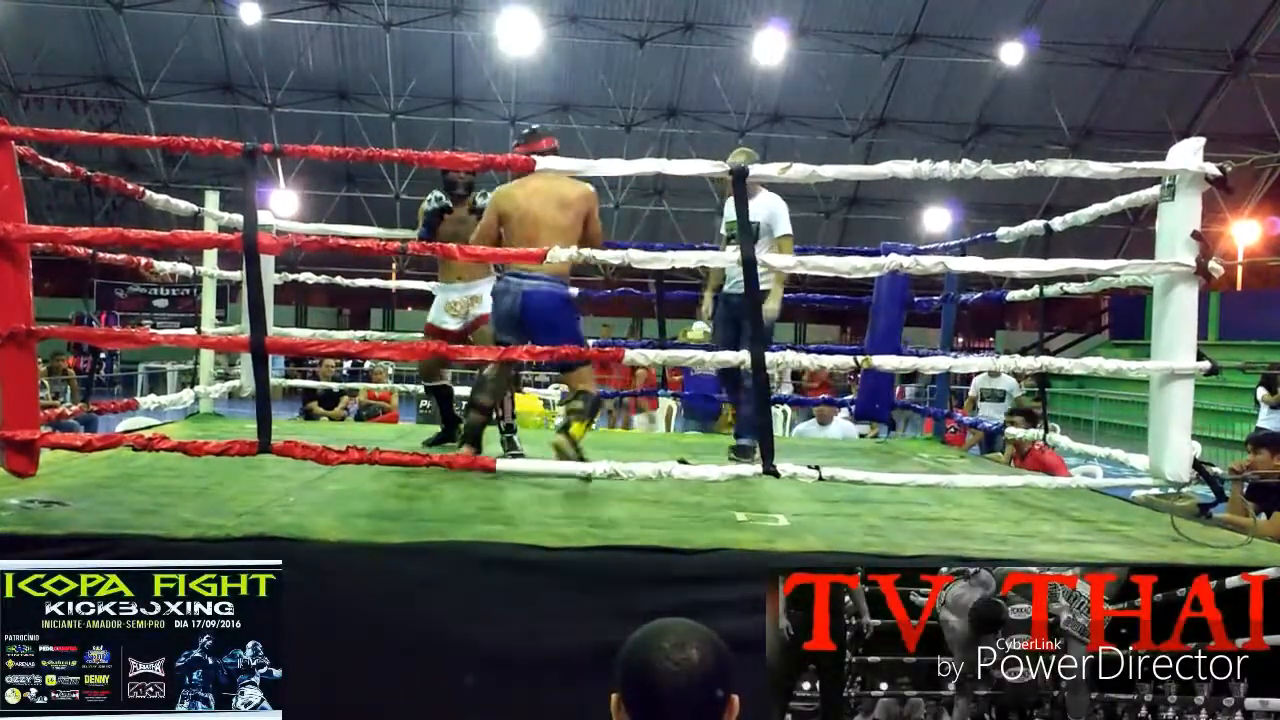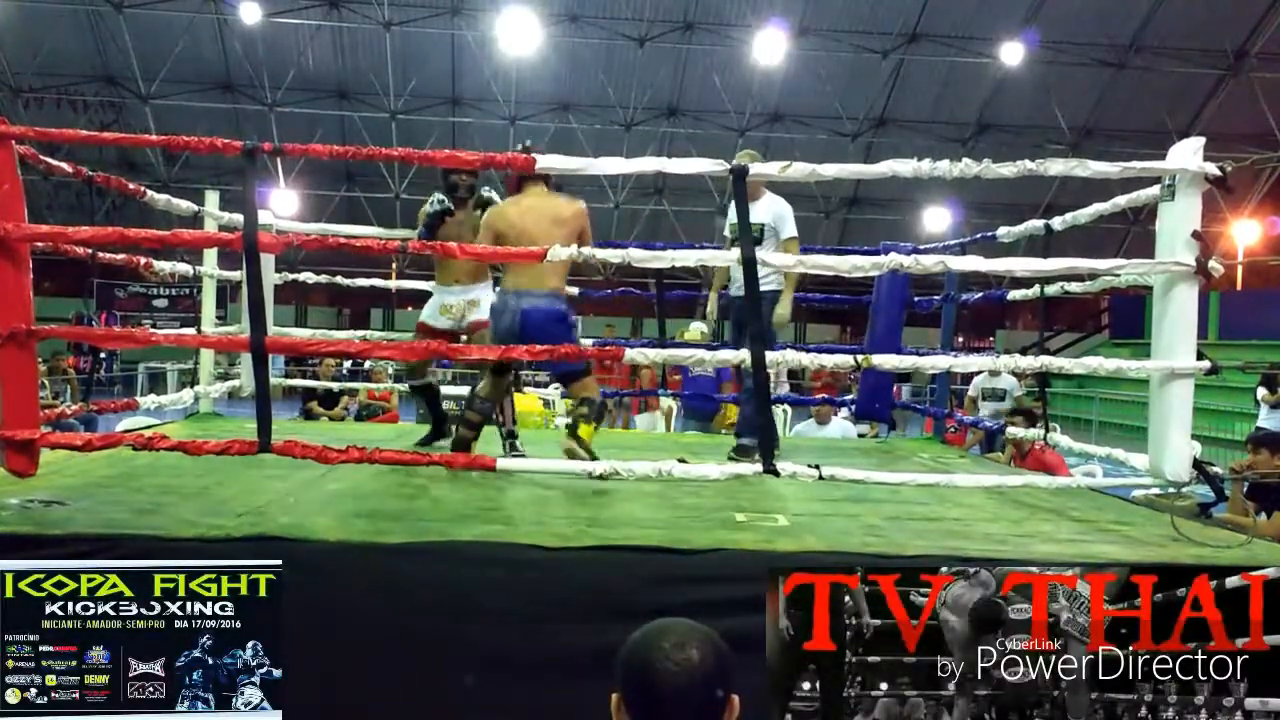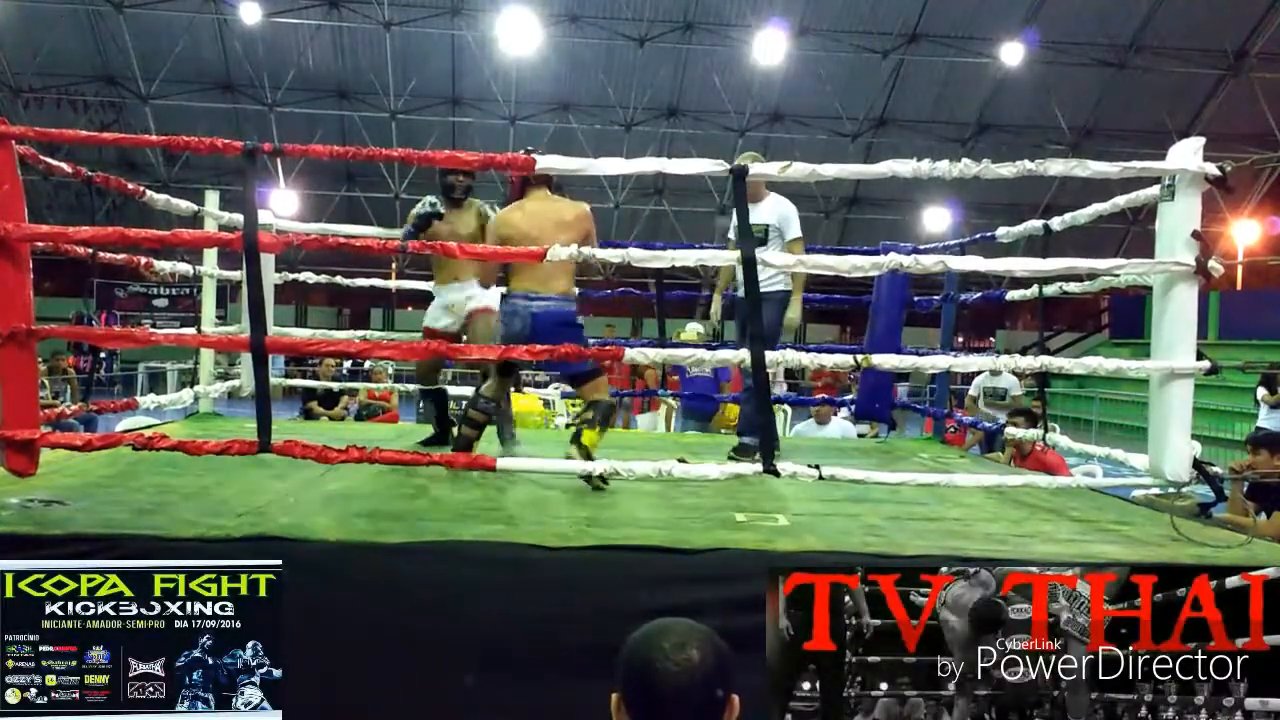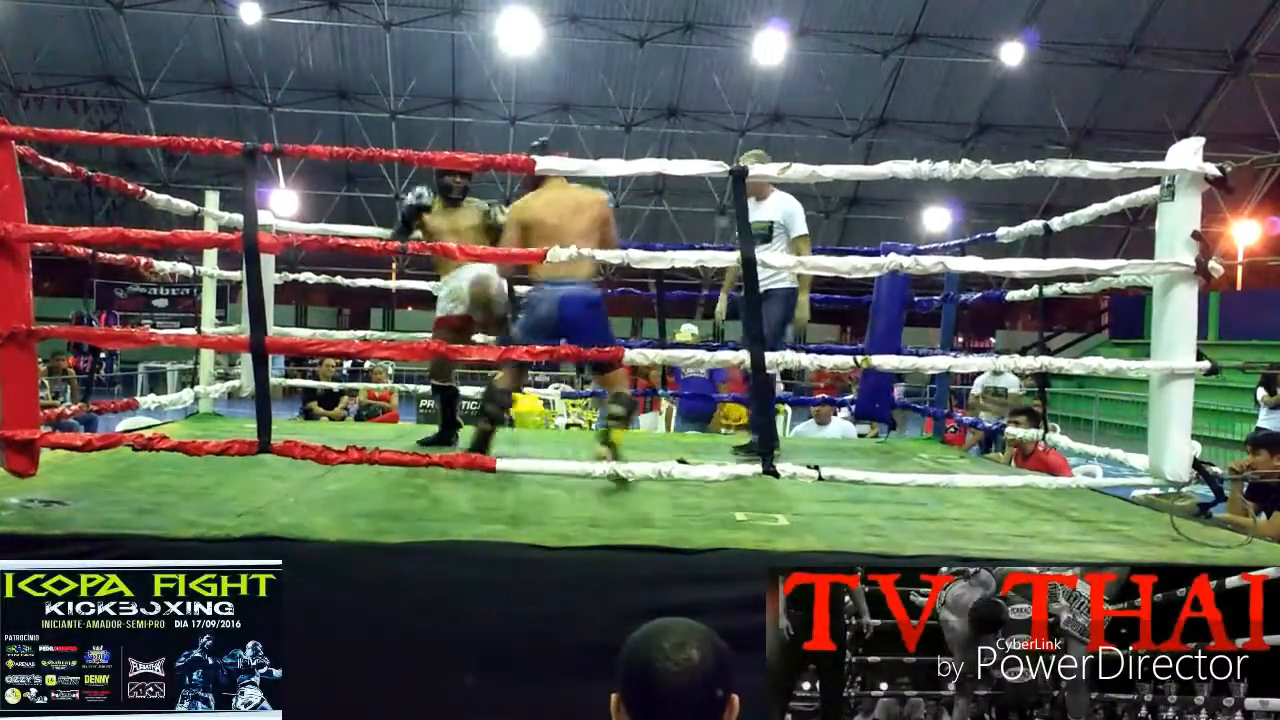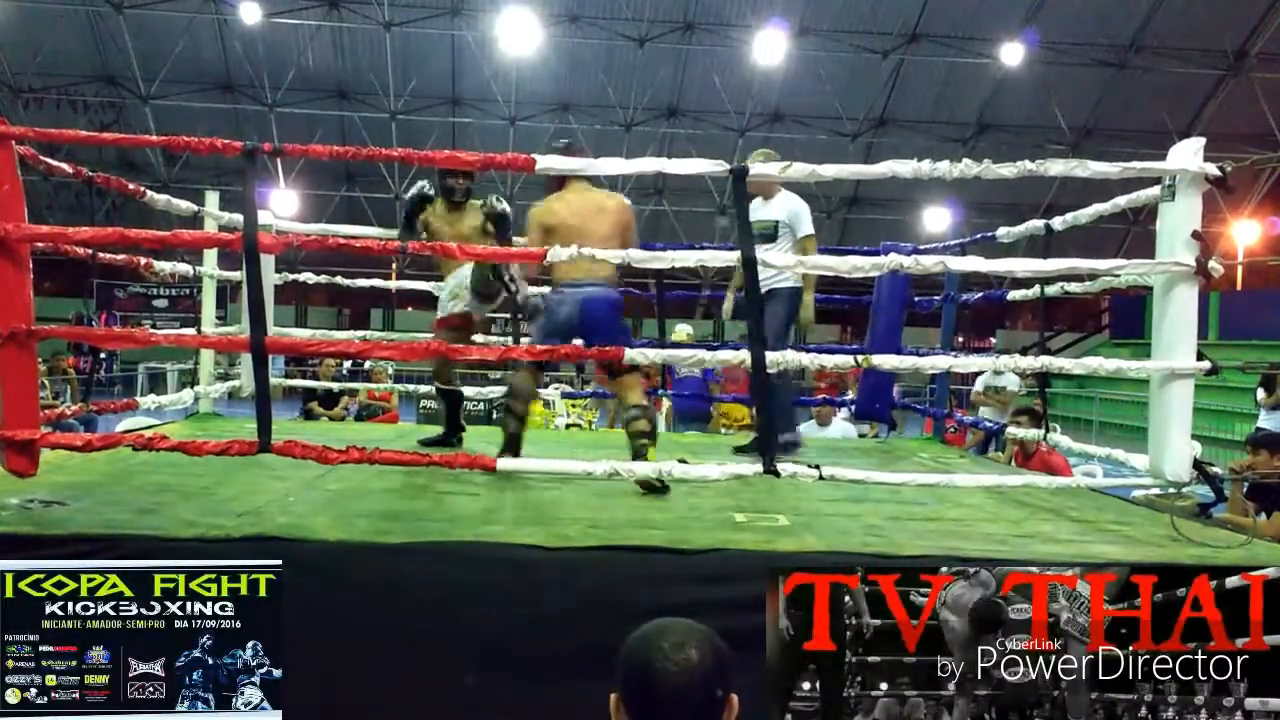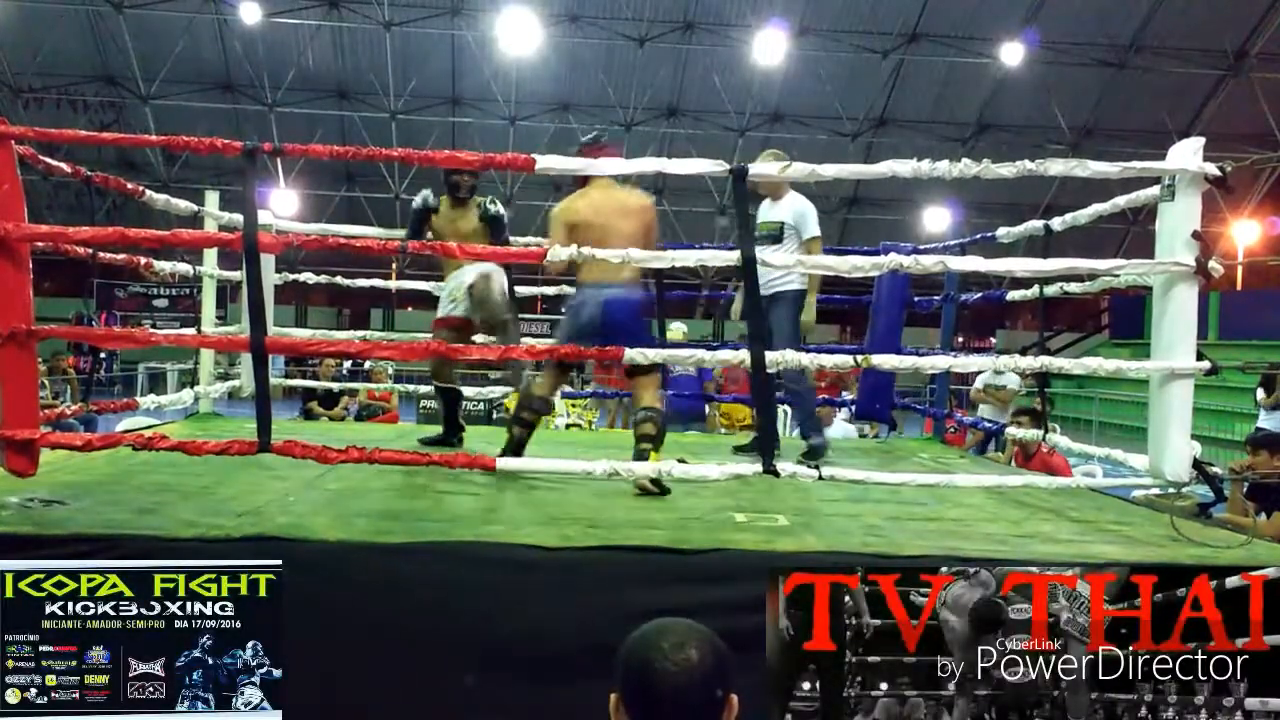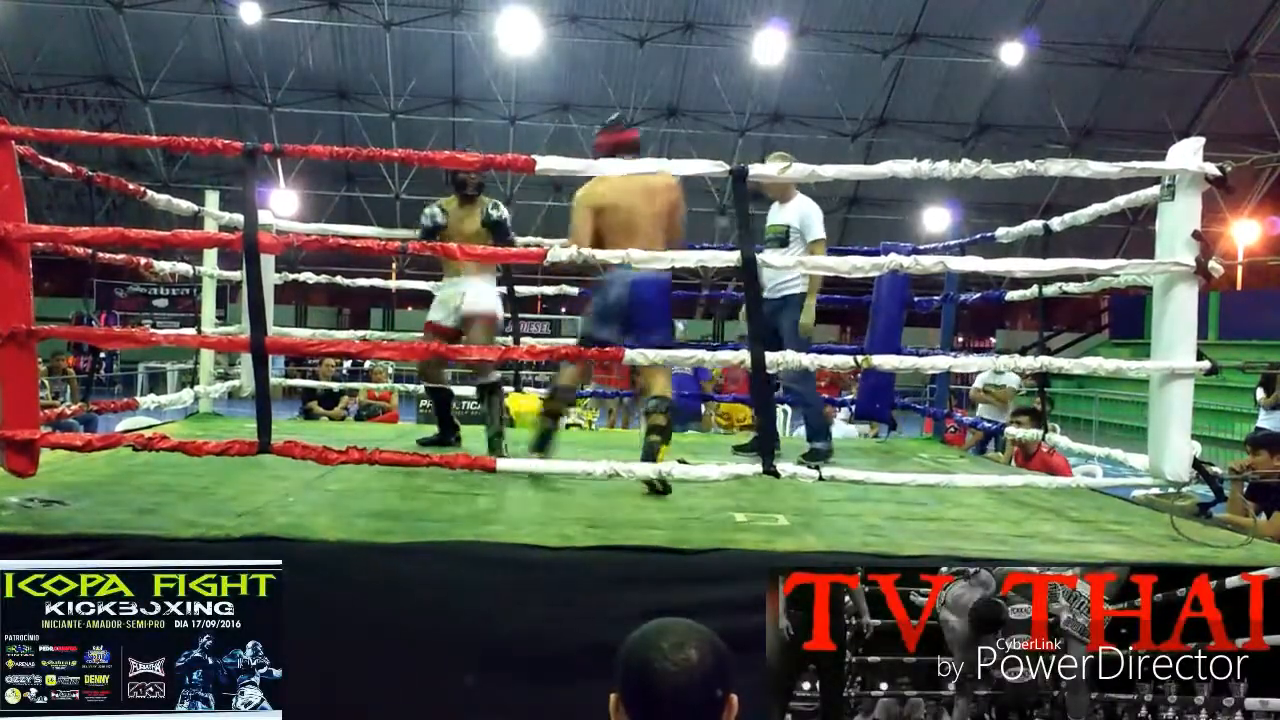
dt=0.1s
person 1, frame 1
left shoulder: (504, 195)
right shoulder: (583, 193)
left elbow: (477, 248)
right elbow: (594, 245)
left hip: (509, 289)
right hip: (550, 294)
left knee: (501, 365)
right knee: (583, 381)
left ankle: (469, 443)
right ankle: (569, 437)
person 1, frame 2
left shoulder: (498, 214)
right shoulder: (576, 210)
left hip: (508, 307)
right hip: (550, 311)
left knee: (496, 379)
right knee: (589, 391)
left ankle: (460, 448)
right ankle: (578, 438)
person 1, frame 3
left shoulder: (503, 219)
right shoulder: (580, 213)
left hip: (517, 310)
right hip: (558, 314)
left knee: (499, 380)
right knee: (598, 393)
left ankle: (461, 451)
right ankle: (581, 446)
person 1, frame 4
left shoulder: (522, 208)
right shoulder: (598, 200)
left elbow: (506, 264)
right elbow: (610, 249)
left hip: (542, 298)
right hip: (583, 299)
left knee: (511, 371)
right knee: (617, 381)
left ankle: (479, 447)
right ankle: (609, 444)
person 1, frame 5
left shoulder: (544, 211)
right shoulder: (620, 204)
right elbow: (630, 254)
left hip: (562, 300)
right hip: (604, 301)
left knee: (527, 371)
right knee: (632, 388)
left ankle: (509, 452)
right ankle: (643, 464)
person 1, frame 6
left shoulder: (567, 209)
right shoulder: (644, 203)
left elbow: (554, 267)
right elbow: (651, 252)
left hip: (588, 301)
right hip: (630, 301)
left knee: (549, 377)
right knee: (648, 390)
left ankle: (512, 451)
person 1, frame 7
left shoulder: (590, 191)
right shoulder: (669, 183)
left elbow: (579, 250)
right elbow: (675, 238)
left hip: (614, 283)
right hip: (654, 283)
left knee: (578, 363)
right knee: (657, 376)
left ankle: (541, 445)
right ankle: (652, 464)
person 2, frame 1
left shoulder: (773, 205)
right shoulder: (730, 203)
left elbow: (786, 255)
left wrist: (775, 296)
right wrist: (709, 293)
left hip: (759, 296)
right hip: (730, 295)
left knee: (752, 371)
right knee: (726, 365)
left ankle: (747, 439)
right ankle: (746, 433)
person 2, frame 2
left shoulder: (778, 207)
right shoulder: (735, 207)
left elbow: (793, 257)
left wrist: (786, 299)
right wrist: (713, 294)
left hip: (767, 296)
right hip: (738, 296)
left knee: (754, 370)
right knee: (745, 369)
left ankle: (747, 439)
right ankle: (765, 435)
person 2, frame 3
left shoulder: (782, 208)
left elbow: (798, 257)
left wrist: (796, 303)
right wrist: (717, 296)
left hip: (773, 296)
right hip: (745, 297)
left knee: (755, 370)
right knee: (752, 370)
left ankle: (749, 438)
right ankle: (765, 436)
person 2, frame 4
left shoulder: (787, 205)
right shoulder: (746, 207)
left elbow: (804, 254)
left wrist: (803, 299)
right wrist: (724, 294)
left hip: (779, 293)
left ankle: (763, 435)
right ankle: (763, 436)
person 2, frame 5
left shoulder: (793, 205)
right shoulder: (754, 207)
left elbow: (810, 254)
left wrist: (808, 299)
right wrist: (731, 293)
left hip: (784, 292)
right hip: (757, 293)
left ankle: (787, 434)
person 2, frame 6
left shoulder: (800, 205)
right shoulder: (763, 207)
left elbow: (815, 256)
left wrist: (810, 302)
right wrist: (740, 295)
left hip: (789, 296)
right hip: (763, 297)
left knee: (789, 368)
left ankle: (815, 438)
person 2, frame 7
left shoulder: (807, 209)
right shoulder: (773, 210)
left elbow: (818, 259)
left wrist: (810, 305)
left hip: (794, 299)
right hip: (770, 300)
left knee: (796, 372)
left ankle: (820, 442)
person 3, frame 1
left shoulder: (484, 205)
right shoulder: (431, 207)
right wrist: (431, 221)
left hip: (482, 292)
right hip: (447, 295)
right knee: (428, 368)
left ankle: (509, 436)
right ankle: (450, 427)
person 3, frame 2
left shoulder: (485, 209)
right shoulder: (435, 210)
left wrist: (495, 210)
right wrist: (431, 223)
left hip: (478, 296)
right hip: (444, 299)
right knee: (415, 366)
left ankle: (511, 440)
right ankle: (440, 426)
person 3, frame 3
left shoulder: (479, 210)
right shoulder: (426, 210)
right wrist: (419, 223)
left hip: (478, 291)
right hip: (444, 299)
right knee: (426, 371)
left ankle: (505, 428)
right ankle: (443, 431)
person 3, frame 4
left shoulder: (479, 208)
right shoulder: (423, 209)
right elbow: (399, 242)
left wrist: (501, 230)
right wrist: (407, 216)
left hip: (479, 274)
right hip: (450, 289)
left knee: (483, 295)
right knee: (440, 366)
right ankle: (448, 429)
person 3, frame 5
left shoulder: (483, 210)
right shoulder: (428, 210)
left elbow: (505, 247)
right elbow: (406, 242)
left wrist: (504, 224)
right wrist: (411, 209)
left hip: (483, 276)
right hip: (453, 290)
left knee: (486, 269)
right knee: (441, 369)
right ankle: (452, 431)
person 3, frame 6
left shoulder: (487, 207)
right shoulder: (434, 208)
left elbow: (502, 249)
right elbow: (411, 245)
left wrist: (498, 226)
right wrist: (417, 218)
left hip: (482, 273)
right hip: (453, 287)
left knee: (483, 292)
right knee: (440, 365)
right ankle: (452, 431)
person 3, frame 7
left shoulder: (490, 208)
right shoulder: (440, 208)
left wrist: (502, 229)
right wrist: (427, 231)
left hip: (480, 290)
right hip: (448, 291)
left knee: (480, 361)
right knee: (428, 367)
left ankle: (496, 438)
right ankle: (448, 431)
